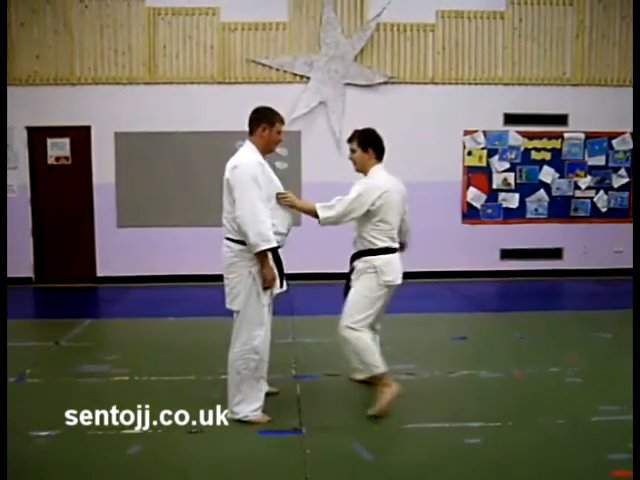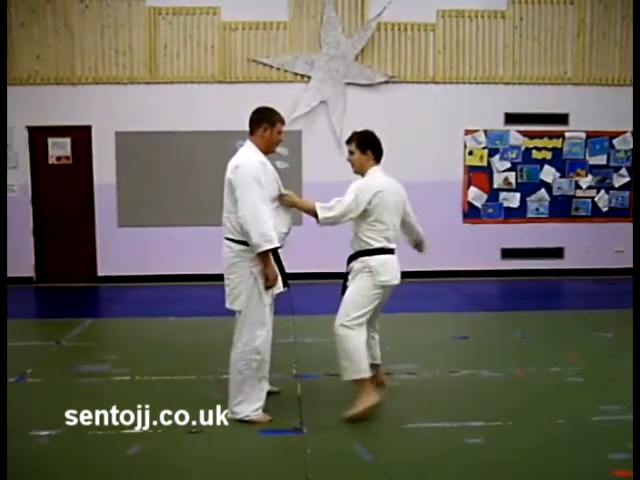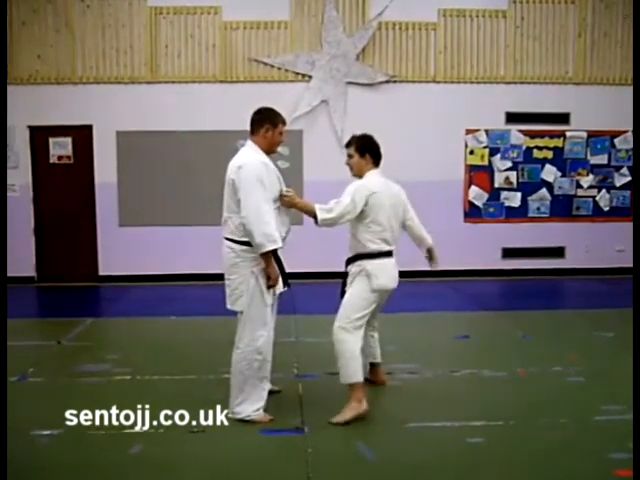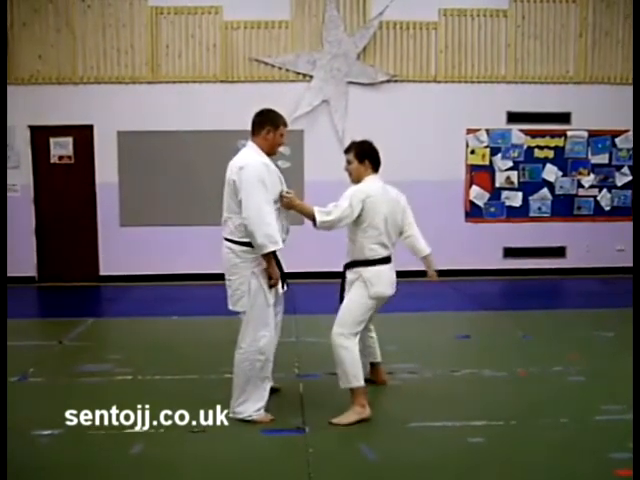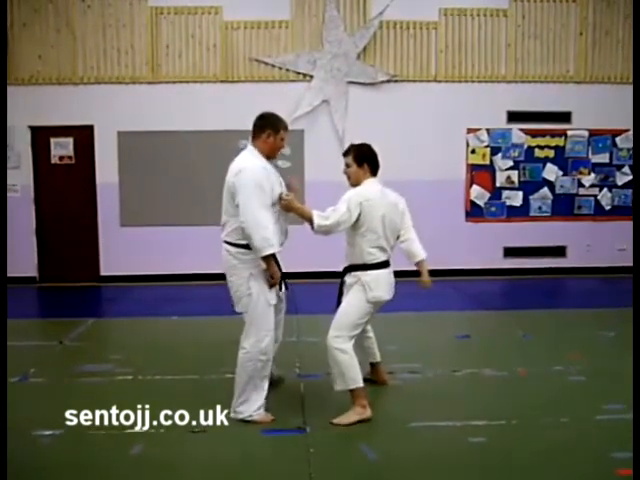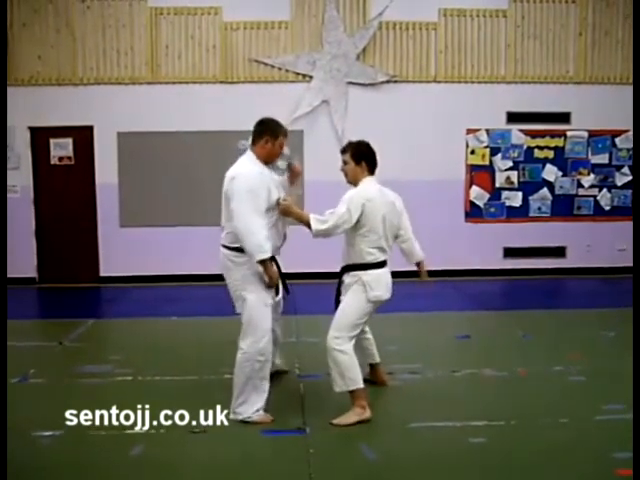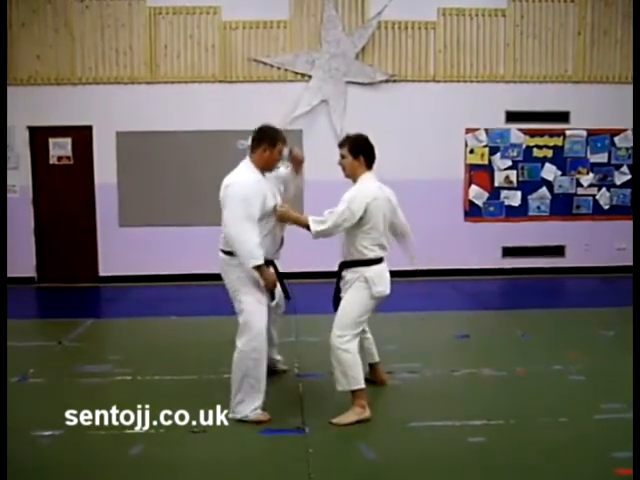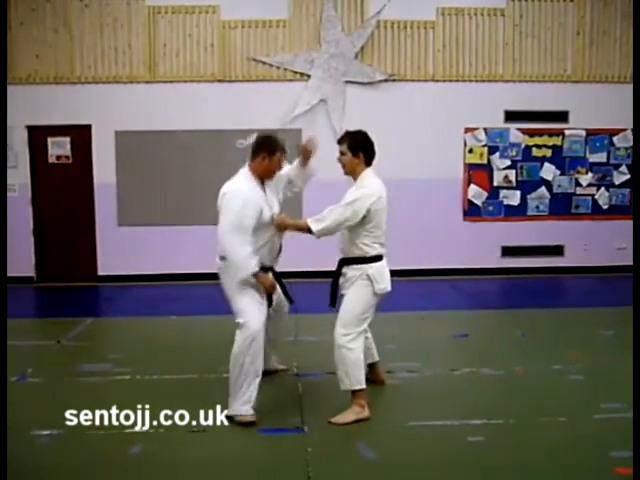
dt=0.3s
person 1, frame 1
left shoulder: (254, 161)
right shoulder: (247, 164)
right elbow: (251, 218)
left wrist: (266, 260)
right wrist: (265, 263)
left hip: (255, 254)
right hip: (249, 257)
left knee: (259, 326)
right knee: (251, 332)
left ankle: (254, 384)
right ankle: (243, 406)
person 1, frame 2
left shoulder: (253, 160)
right shoulder: (250, 164)
right elbow: (254, 218)
left wrist: (271, 247)
right wrist: (267, 262)
left hip: (254, 254)
right hip: (250, 256)
left knee: (260, 326)
right knee: (253, 332)
left ankle: (256, 383)
right ankle: (244, 406)
person 1, frame 3
left shoulder: (250, 160)
right shoulder: (253, 164)
right elbow: (256, 217)
left wrist: (276, 227)
right wrist: (270, 262)
left hip: (252, 253)
right hip: (250, 256)
left knee: (262, 326)
right knee: (254, 332)
left ankle: (258, 383)
right ankle: (245, 406)
person 1, frame 4
left shoulder: (250, 160)
right shoulder: (254, 165)
right elbow: (257, 218)
left wrist: (282, 209)
right wrist: (271, 262)
left hip: (250, 253)
right hip: (250, 256)
left knee: (268, 322)
right knee: (257, 333)
left ankle: (260, 382)
right ankle: (246, 406)
person 1, frame 5
left shoulder: (254, 164)
right shoulder: (252, 168)
right elbow: (254, 220)
left wrist: (282, 197)
right wrist: (270, 263)
left hip: (254, 255)
right hip: (249, 258)
left knee: (274, 312)
right knee: (259, 332)
left ankle: (263, 371)
right ankle: (246, 407)
person 1, frame 6
left shoulder: (255, 169)
right shoulder: (247, 174)
left elbow: (268, 198)
right elbow: (248, 225)
left wrist: (289, 180)
right wrist: (267, 265)
left hip: (256, 258)
right hip: (246, 262)
left knee: (271, 314)
right knee: (257, 333)
left ankle: (271, 363)
right ankle: (246, 408)
person 1, frame 7
left shoulder: (263, 175)
right shoulder: (242, 183)
left elbow: (283, 187)
right elbow: (239, 233)
left wrist: (295, 168)
right wrist: (262, 269)
left hip: (261, 262)
right hip: (243, 266)
left knee: (272, 310)
right knee: (253, 328)
left ankle: (268, 359)
right ankle: (245, 407)
person 1, frame 8
left shoulder: (267, 181)
right shoulder: (239, 193)
left elbow: (291, 182)
right elbow: (232, 242)
left wrist: (303, 161)
right wrist: (257, 276)
left hip: (262, 267)
right hip: (242, 272)
left knee: (276, 311)
right knee: (251, 327)
left ankle: (265, 361)
right ankle: (240, 407)
person 2, frame 1
left shoulder: (370, 185)
right shoulder: (395, 184)
left elbow: (335, 212)
right elbow: (404, 221)
left wrist: (297, 203)
right wrist: (401, 242)
left hip: (376, 266)
right hip: (385, 262)
left knee: (350, 325)
right knee: (368, 323)
left ankle: (386, 383)
right ankle: (370, 372)
person 2, frame 2
left shoulder: (366, 186)
right shoulder: (394, 186)
left elbow: (334, 213)
right elbow: (409, 221)
left wrist: (297, 202)
right wrist: (418, 241)
left hip: (372, 266)
right hip: (385, 262)
left knee: (346, 324)
right knee: (367, 321)
left ankle: (367, 391)
right ankle: (375, 373)
person 2, frame 3
left shoulder: (362, 188)
right shoulder: (395, 190)
left elbow: (331, 215)
right elbow: (413, 224)
left wrist: (297, 203)
right wrist: (430, 250)
left hip: (370, 269)
right hip: (384, 267)
left knee: (345, 329)
right knee: (365, 322)
left ankle: (357, 399)
right ankle: (375, 372)
person 2, frame 4
left shoulder: (359, 193)
right shoulder: (396, 195)
left elbow: (329, 219)
right elbow: (411, 232)
left wrist: (296, 205)
right wrist: (429, 263)
left hip: (368, 276)
right hip: (382, 272)
left knee: (342, 335)
right knee: (361, 323)
left ankle: (360, 404)
right ankle: (377, 372)
person 2, frame 5
left shoulder: (357, 196)
right shoulder: (395, 199)
left elbow: (328, 223)
right elbow: (408, 236)
left wrist: (296, 207)
right wrist: (423, 269)
left hip: (366, 279)
right hip: (380, 275)
left knee: (338, 338)
right knee: (359, 324)
left ankle: (361, 405)
right ankle: (377, 372)
person 2, frame 6
left shoulder: (358, 196)
right shoulder: (391, 197)
left elbow: (327, 225)
right elbow: (406, 235)
left wrist: (293, 212)
right wrist: (421, 264)
left hip: (365, 279)
right hip: (376, 275)
left knee: (338, 339)
right knee: (357, 325)
left ankle: (361, 406)
right ankle: (377, 373)
person 2, frame 7
left shoulder: (360, 193)
right shoulder: (383, 191)
left elbow: (328, 224)
right elbow: (401, 228)
left wrist: (292, 216)
right wrist: (410, 252)
left hip: (364, 275)
right hip: (370, 271)
left knee: (342, 338)
right knee: (357, 326)
left ankle: (360, 406)
right ankle: (376, 373)
person 2, frame 8
left shoulder: (364, 192)
right shoulder: (372, 185)
left elbow: (330, 223)
left wrist: (290, 224)
left hip: (365, 273)
right hip: (364, 269)
left knee: (345, 335)
right knee: (357, 325)
left ankle: (359, 405)
right ankle: (375, 372)
